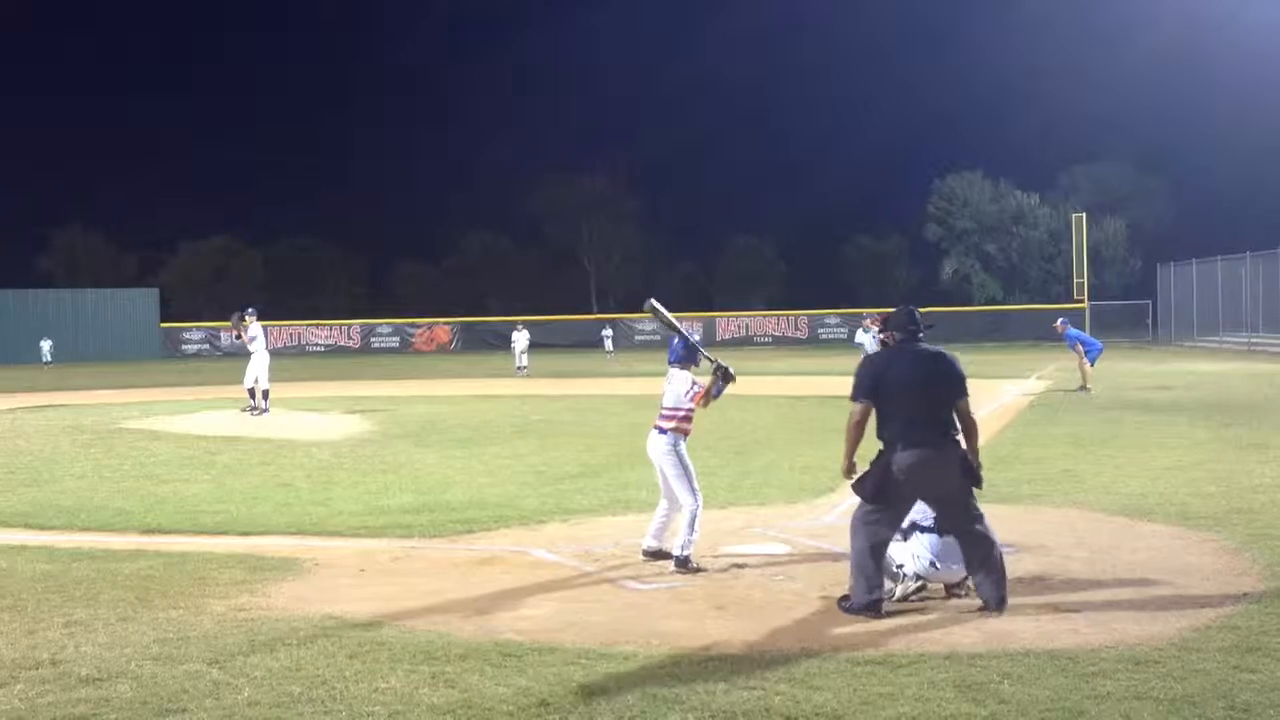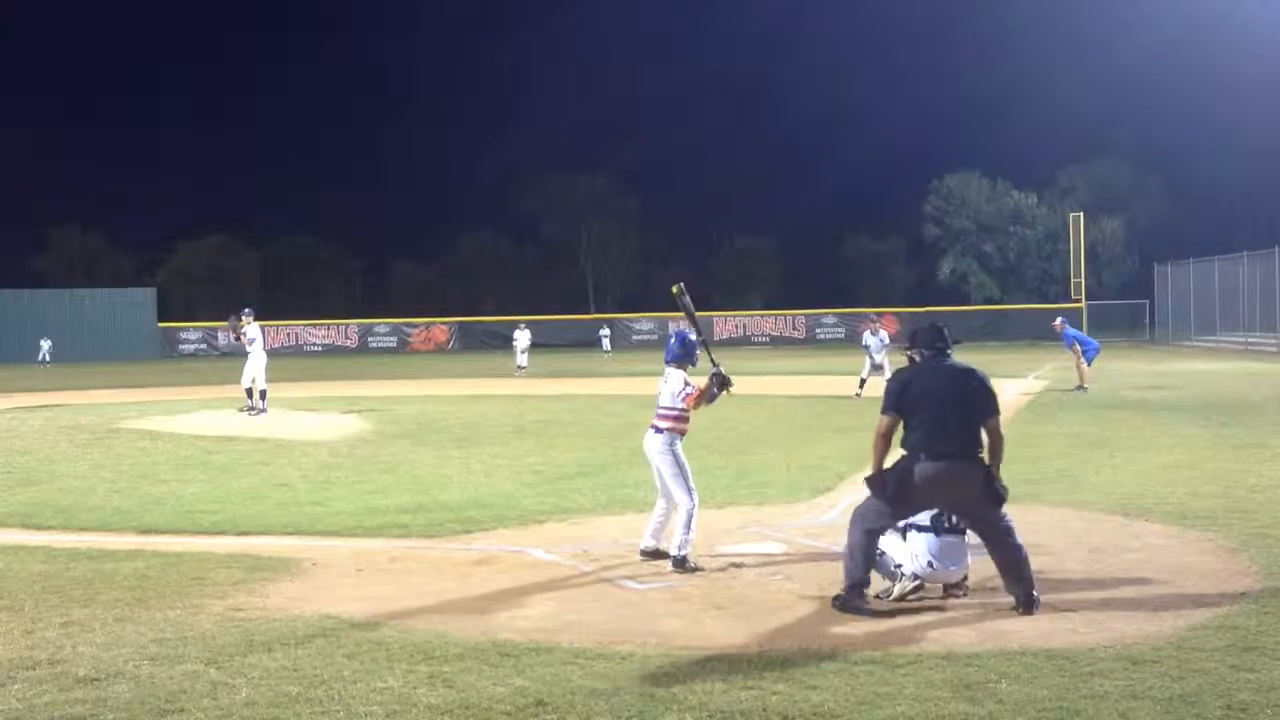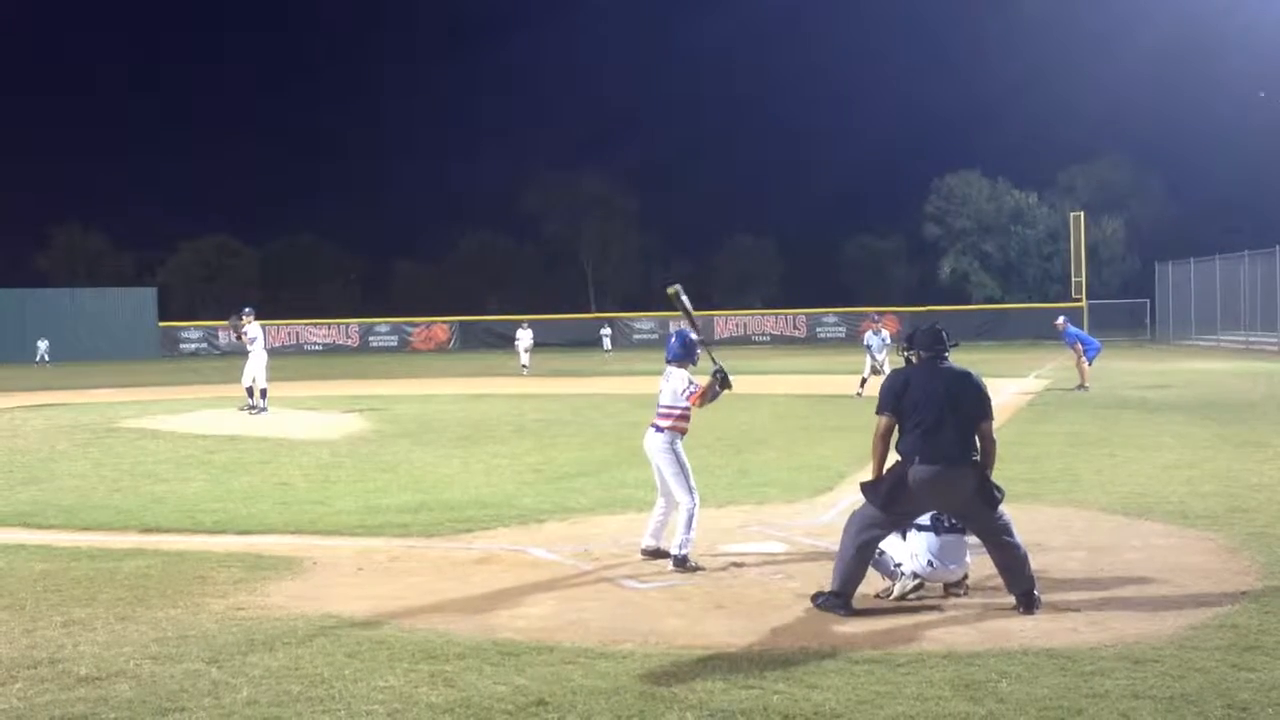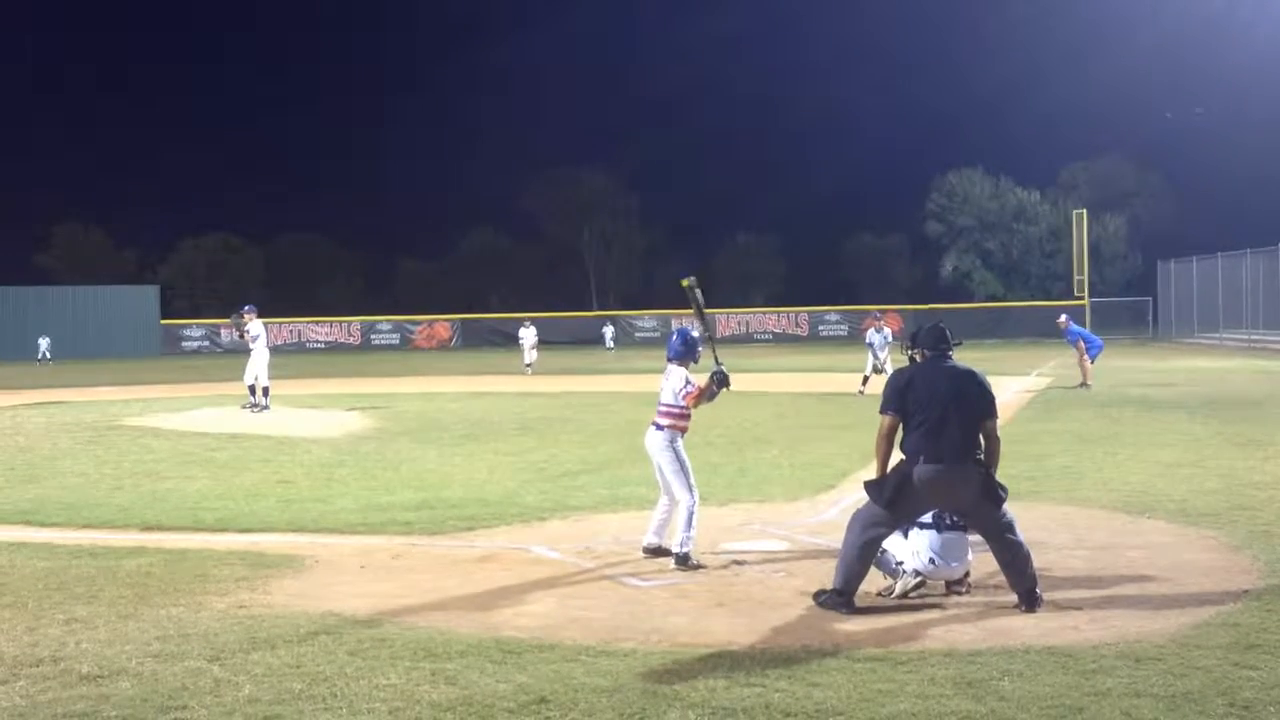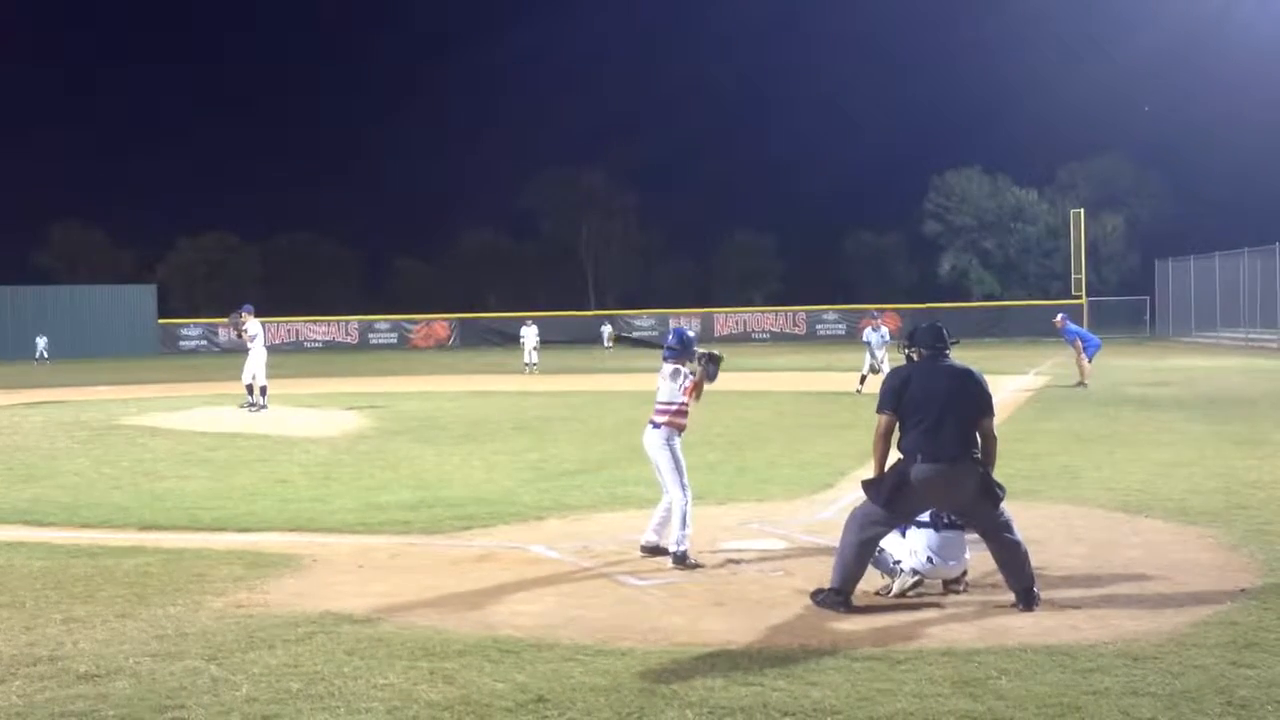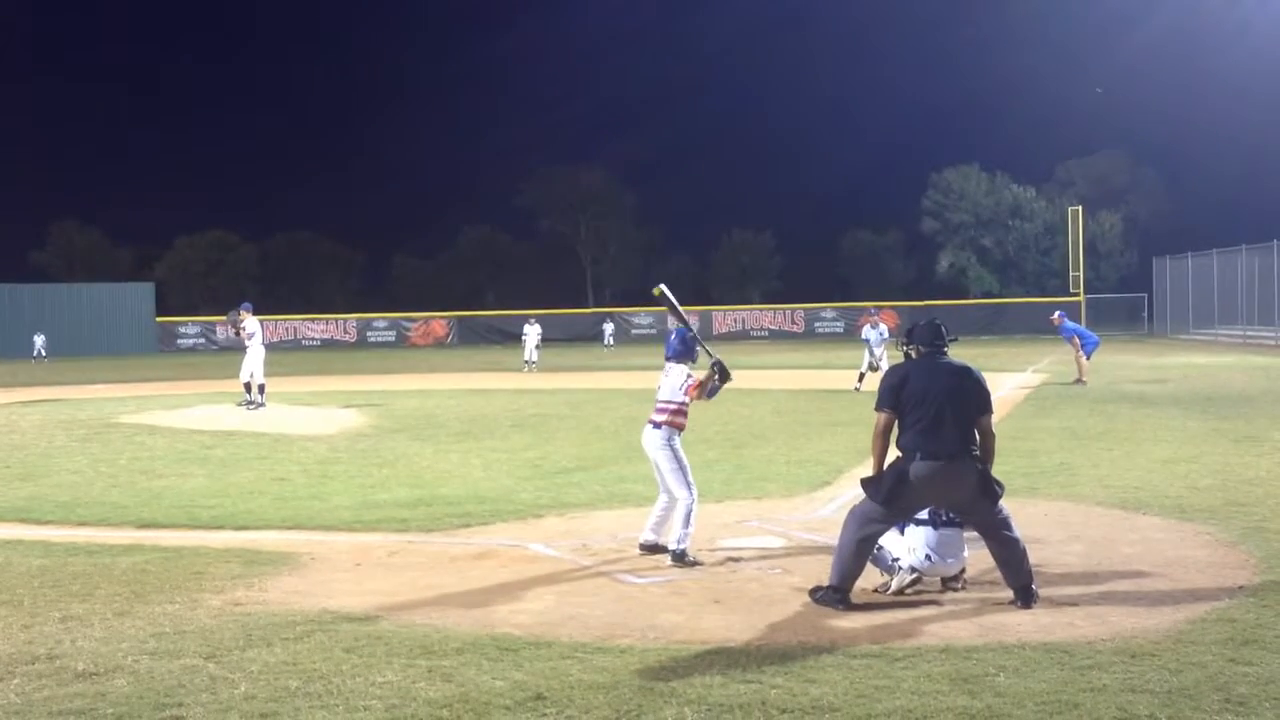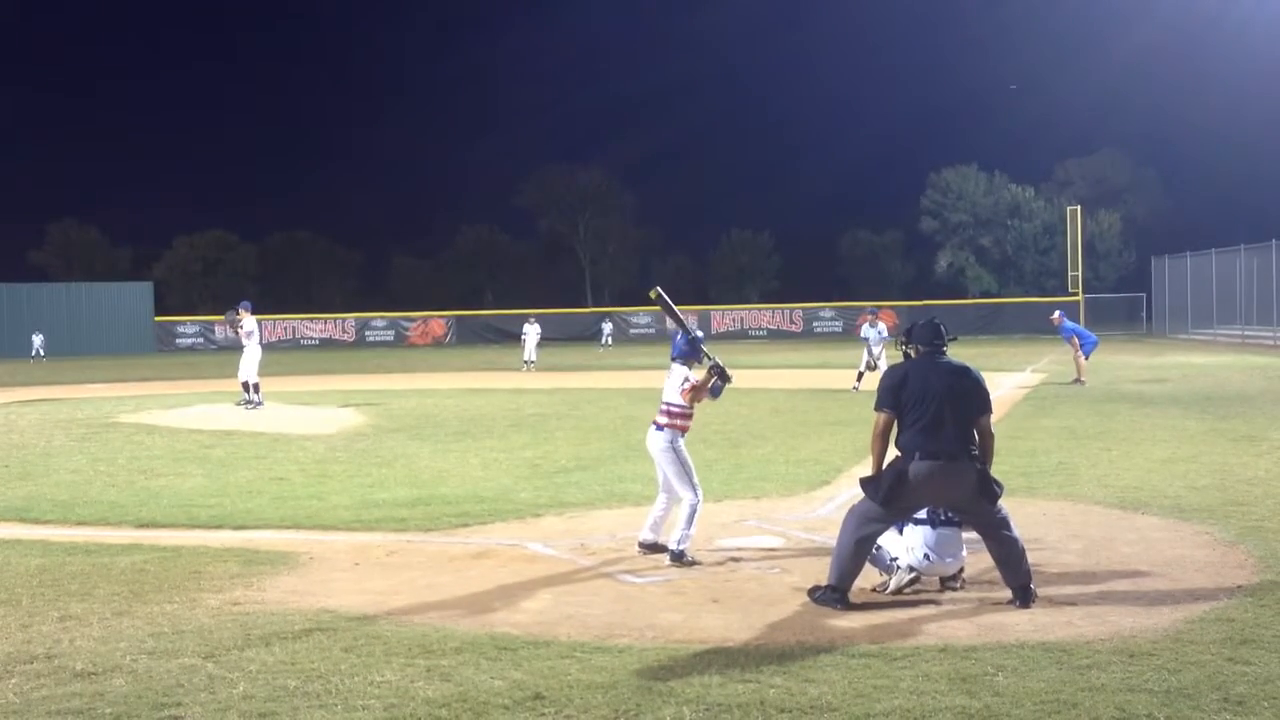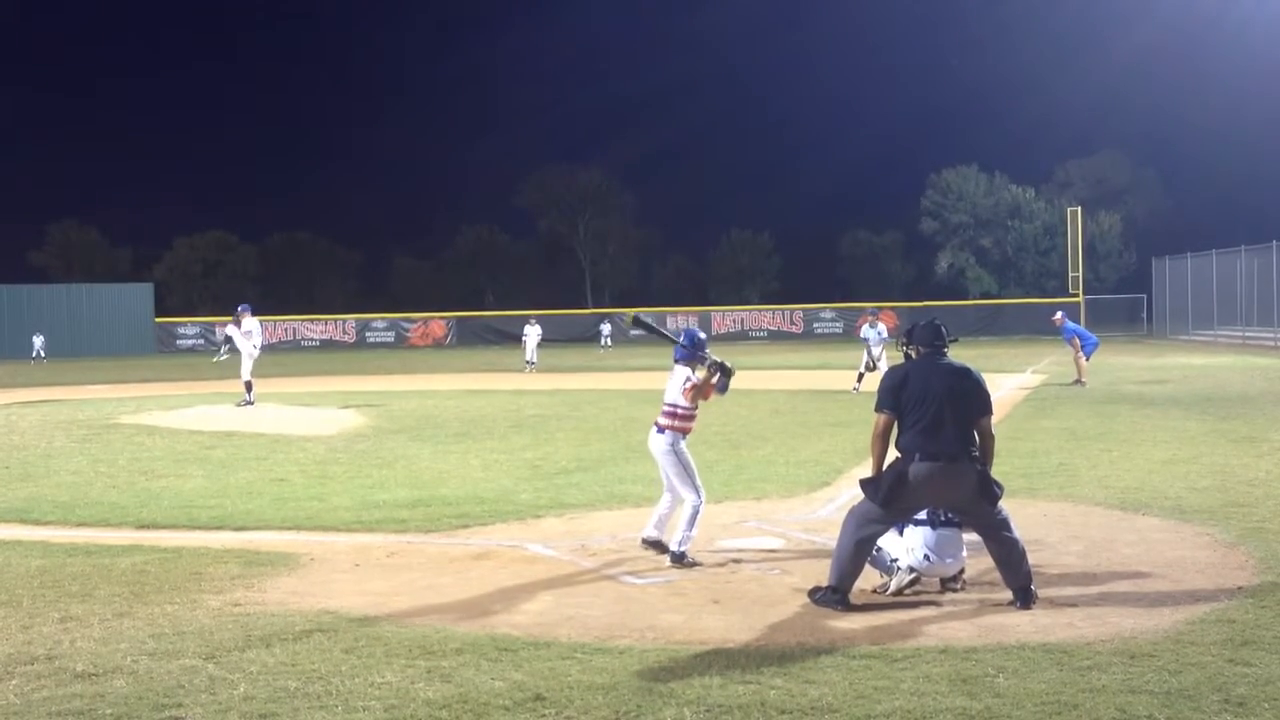
dt=0.5s
person 1, frame 1
left shoulder: (876, 363)
right shoulder: (944, 361)
left elbow: (858, 417)
right elbow: (965, 416)
left wrist: (847, 458)
right wrist: (973, 455)
left hip: (901, 461)
right hip: (945, 458)
left knee: (868, 527)
right knee: (970, 525)
left ankle: (865, 600)
right ankle: (996, 596)
person 1, frame 2
left shoulder: (904, 378)
right shoulder: (974, 377)
left elbow: (884, 431)
right elbow: (995, 433)
left wrist: (877, 470)
right wrist: (993, 472)
left hip: (922, 471)
right hip: (968, 471)
left knee: (866, 520)
right knee: (999, 530)
left ankle: (854, 593)
right ankle: (1026, 596)
person 1, frame 3
left shoulder: (899, 379)
right shoulder: (971, 381)
left elbow: (882, 433)
right elbow: (987, 438)
left wrist: (877, 478)
right wrist: (984, 478)
left hip: (916, 474)
right hip: (963, 475)
left knee: (862, 527)
right knee: (998, 531)
left ankle: (838, 596)
right ankle: (1026, 596)
person 1, frame 4
left shoulder: (903, 378)
right shoulder: (975, 380)
left elbow: (887, 432)
right elbow: (992, 437)
left wrist: (881, 478)
right wrist: (988, 478)
left hip: (919, 473)
right hip: (967, 474)
left knee: (865, 526)
right knee: (1002, 530)
left ankle: (841, 594)
right ankle: (1029, 594)
person 1, frame 5
left shoulder: (900, 377)
right shoulder: (972, 378)
left elbow: (883, 431)
right elbow: (988, 435)
left wrist: (878, 477)
right wrist: (985, 476)
left hip: (917, 473)
right hip: (964, 473)
left knee: (863, 525)
right knee: (999, 529)
left ankle: (838, 593)
right ankle: (1026, 593)
person 1, frame 6
left shoulder: (899, 375)
right shoulder: (971, 375)
left elbow: (882, 429)
right elbow: (987, 433)
left wrist: (877, 475)
right wrist: (983, 475)
left hip: (916, 470)
right hip: (963, 471)
left knee: (862, 522)
right knee: (997, 526)
left ankle: (837, 591)
right ankle: (1025, 590)
person 1, frame 7
left shoulder: (898, 374)
right shoulder: (970, 376)
left elbow: (882, 430)
right elbow: (986, 433)
left wrist: (876, 475)
right wrist: (982, 475)
left hip: (915, 470)
right hip: (962, 470)
left knee: (862, 521)
right knee: (996, 525)
left ankle: (836, 590)
right ankle: (1023, 589)
person 1, frame 8
left shoulder: (898, 375)
right shoulder: (971, 376)
left elbow: (882, 431)
right elbow: (986, 434)
left wrist: (876, 477)
right wrist: (983, 476)
left hip: (916, 471)
right hip: (963, 472)
left knee: (861, 522)
right knee: (996, 526)
left ankle: (836, 592)
right ankle: (1023, 591)
person 2, frame 1
left shoulder: (676, 375)
right shoulder: (682, 376)
left elbow: (703, 397)
right elbow: (703, 401)
left wrist: (721, 381)
right wrist: (715, 377)
left hip: (659, 440)
right hip: (669, 443)
left knee: (671, 499)
right knee: (692, 501)
left ankle: (651, 547)
right ankle: (682, 558)
person 2, frame 2
left shoulder: (672, 374)
right shoulder: (678, 376)
left elbow: (700, 400)
right elbow: (695, 403)
left wrist: (718, 387)
right wrist: (711, 381)
left hip: (656, 439)
right hip: (666, 442)
left knee: (668, 498)
right knee: (688, 500)
left ankle: (649, 547)
right ankle: (679, 557)
person 2, frame 3
left shoulder: (672, 373)
right shoulder: (680, 375)
left elbow: (701, 398)
right elbow: (699, 401)
left wrist: (719, 386)
right wrist: (714, 378)
left hip: (656, 438)
right hip: (666, 441)
left knee: (668, 497)
right knee: (689, 499)
left ankle: (650, 545)
right ankle: (680, 556)
person 2, frame 4
left shoulder: (673, 371)
right shoulder: (679, 374)
left elbow: (700, 398)
right elbow: (694, 402)
left wrist: (717, 386)
right wrist: (711, 380)
left hip: (657, 436)
right hip: (667, 439)
left knee: (670, 495)
right knee: (688, 497)
left ankle: (652, 544)
right ankle: (681, 554)
person 2, frame 5
left shoulder: (670, 369)
right shoulder: (677, 370)
left elbow: (698, 383)
right elbow: (695, 395)
left wrist: (707, 366)
right wrist: (702, 367)
left hip: (657, 435)
right hip: (664, 437)
left knee: (672, 494)
right knee: (682, 495)
left ankle: (650, 542)
right ankle: (679, 553)
person 2, frame 6
left shoulder: (672, 370)
right shoulder: (679, 371)
left elbow: (703, 394)
right elbow: (697, 394)
left wrist: (718, 380)
right wrist: (711, 372)
left hip: (655, 434)
right hip: (663, 437)
left knee: (669, 493)
right knee: (687, 494)
left ankle: (648, 541)
right ankle: (678, 551)
person 2, frame 7
left shoulder: (681, 371)
right shoulder: (681, 372)
left elbow: (709, 394)
right elbow: (690, 398)
left wrist: (719, 379)
right wrist: (709, 375)
left hip: (659, 436)
right hip: (668, 439)
left knee: (668, 493)
right knee: (692, 495)
left ankle: (647, 540)
right ankle: (677, 551)
person 2, frame 8
left shoulder: (685, 372)
right shoulder: (684, 373)
left elbow: (716, 390)
right elbow: (692, 397)
left wrist: (722, 375)
right wrist: (710, 373)
left hip: (662, 438)
right hip: (670, 441)
left knee: (673, 493)
right knee: (695, 497)
left ankle: (651, 536)
right ankle: (677, 552)
